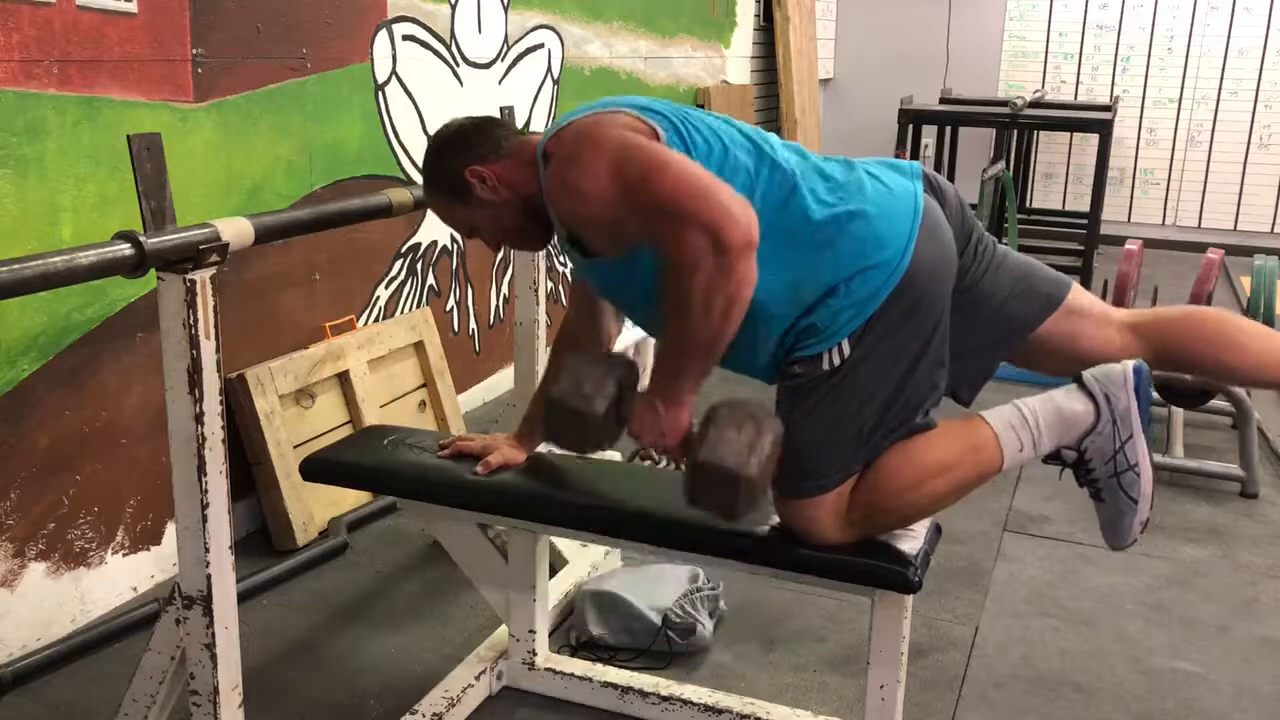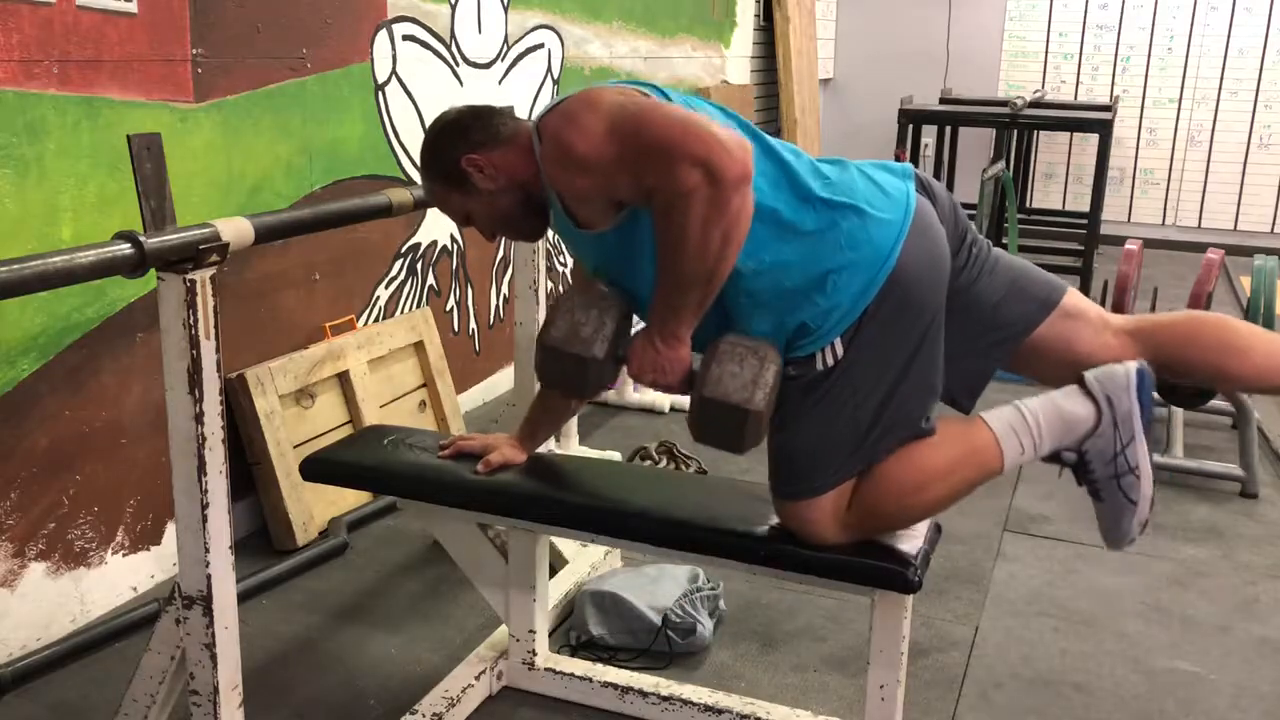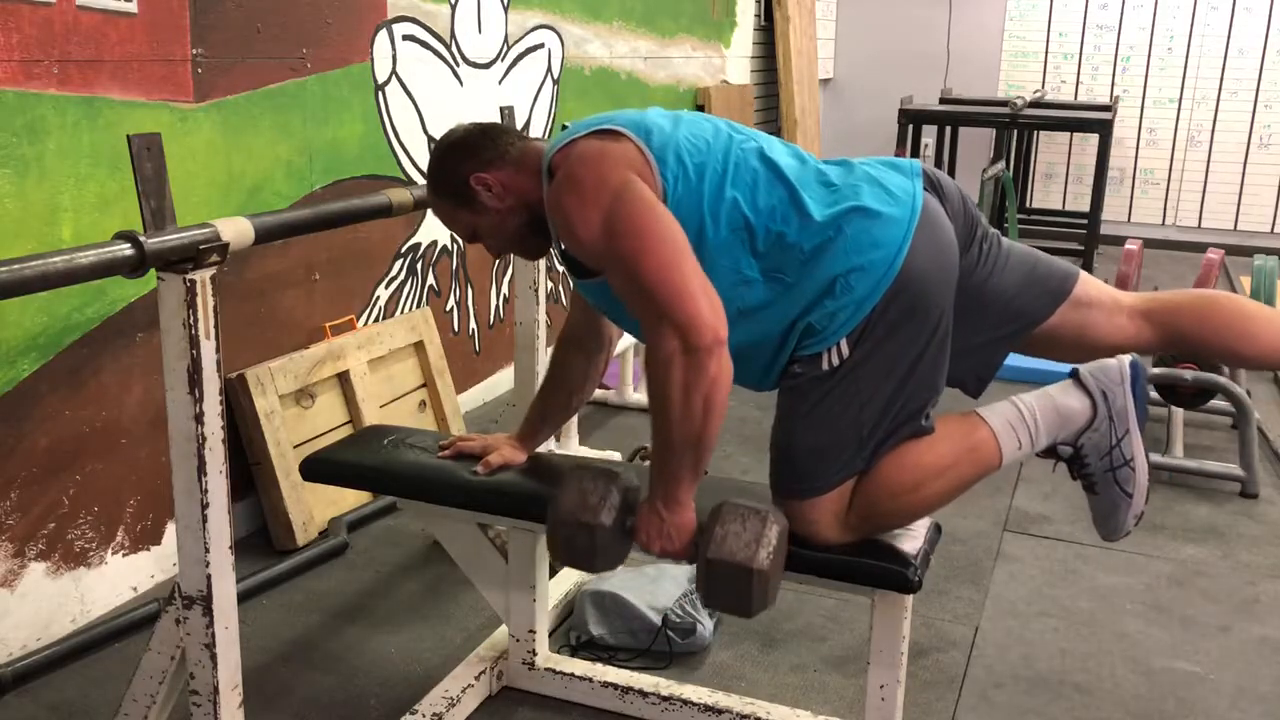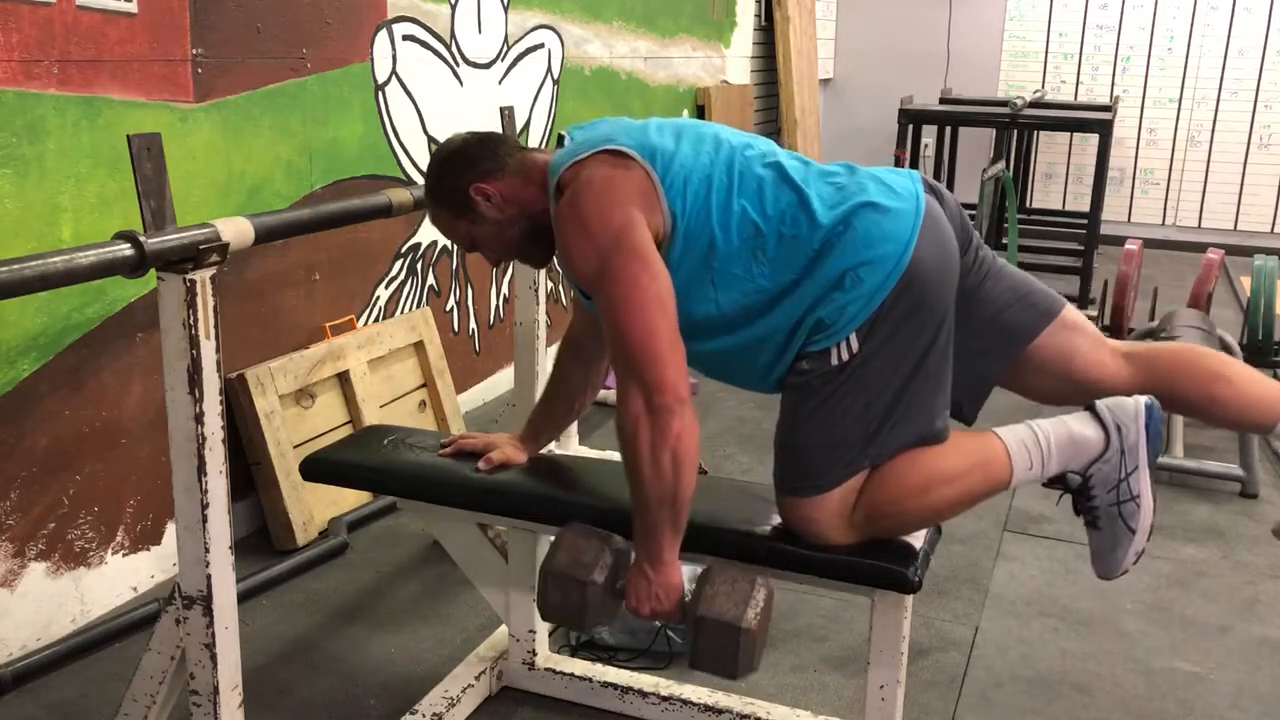
dt=0.7s
person 1, frame 1
left shoulder: (580, 172)
right shoulder: (590, 171)
left elbow: (724, 236)
right elbow: (588, 330)
left wrist: (670, 397)
right wrist: (524, 438)
left hip: (867, 275)
right hip: (907, 213)
left knee: (819, 516)
right knee: (1126, 335)
left ankle: (1067, 419)
person 1, frame 2
left shoulder: (575, 140)
right shoulder: (582, 191)
left elbow: (720, 170)
left wrist: (671, 333)
right wrist: (525, 438)
left hip: (856, 275)
right hip: (899, 218)
left knee: (821, 517)
right knee: (1121, 339)
left ankle: (1070, 419)
person 1, frame 3
left shoulder: (583, 193)
right shoulder: (599, 165)
left elbow: (697, 337)
right elbow: (589, 332)
left wrist: (671, 499)
right wrist: (524, 439)
left hip: (867, 273)
right hip: (908, 211)
left knee: (820, 517)
right knee: (1136, 320)
left ankle: (1062, 414)
person 1, frame 4
left shoulder: (590, 213)
right shoulder: (595, 172)
left elbow: (658, 396)
right elbow: (593, 337)
left wrist: (657, 560)
right wrist: (527, 441)
left hip: (869, 275)
right hip: (909, 224)
left knee: (823, 516)
right knee: (1110, 365)
left ankle: (1076, 445)
